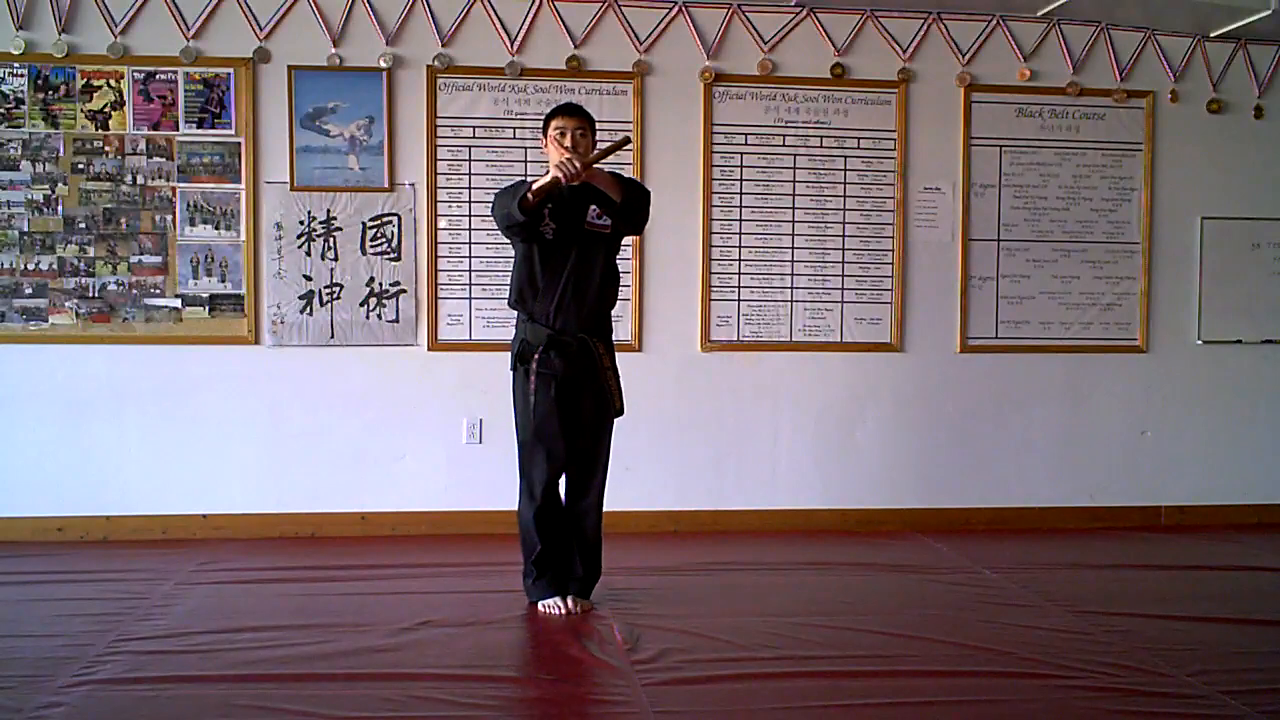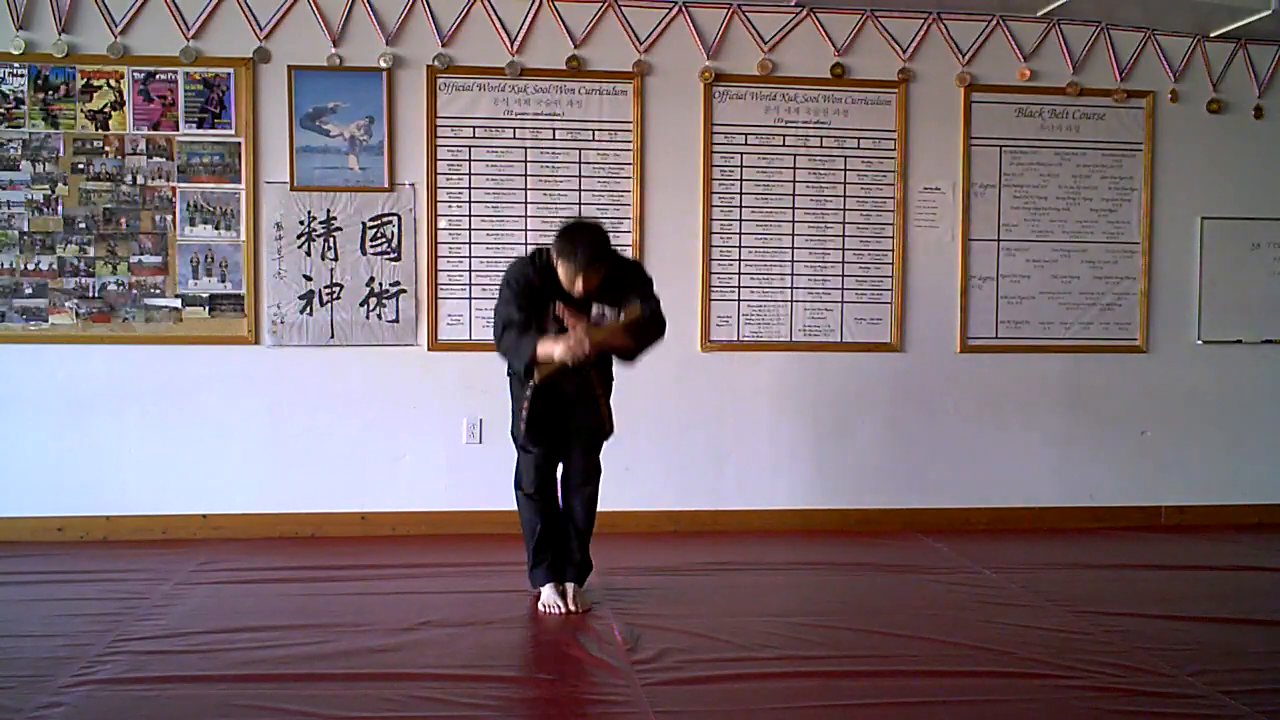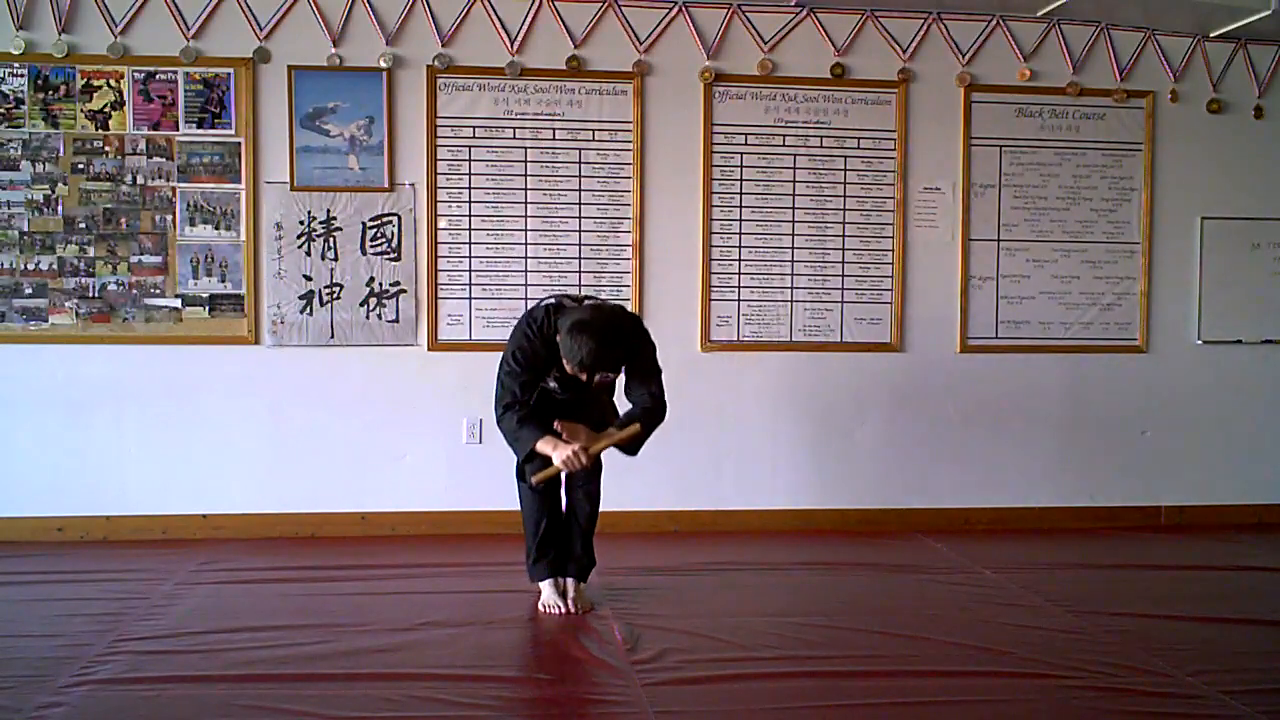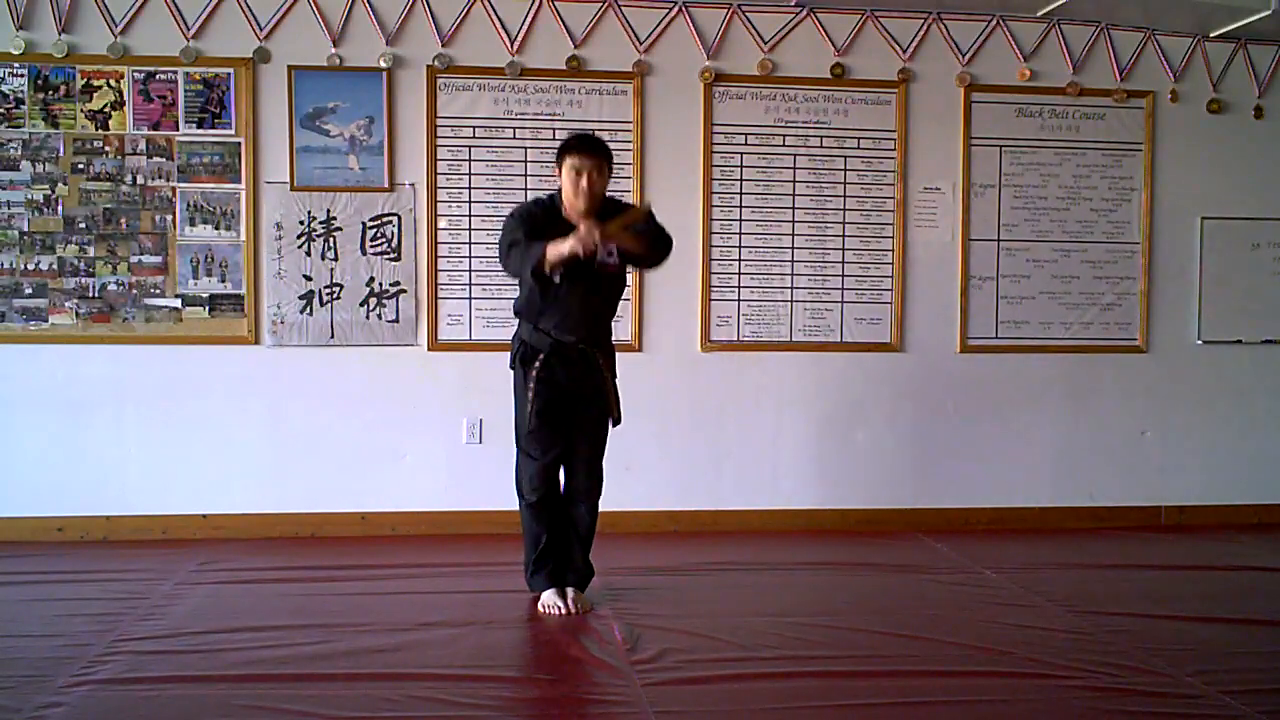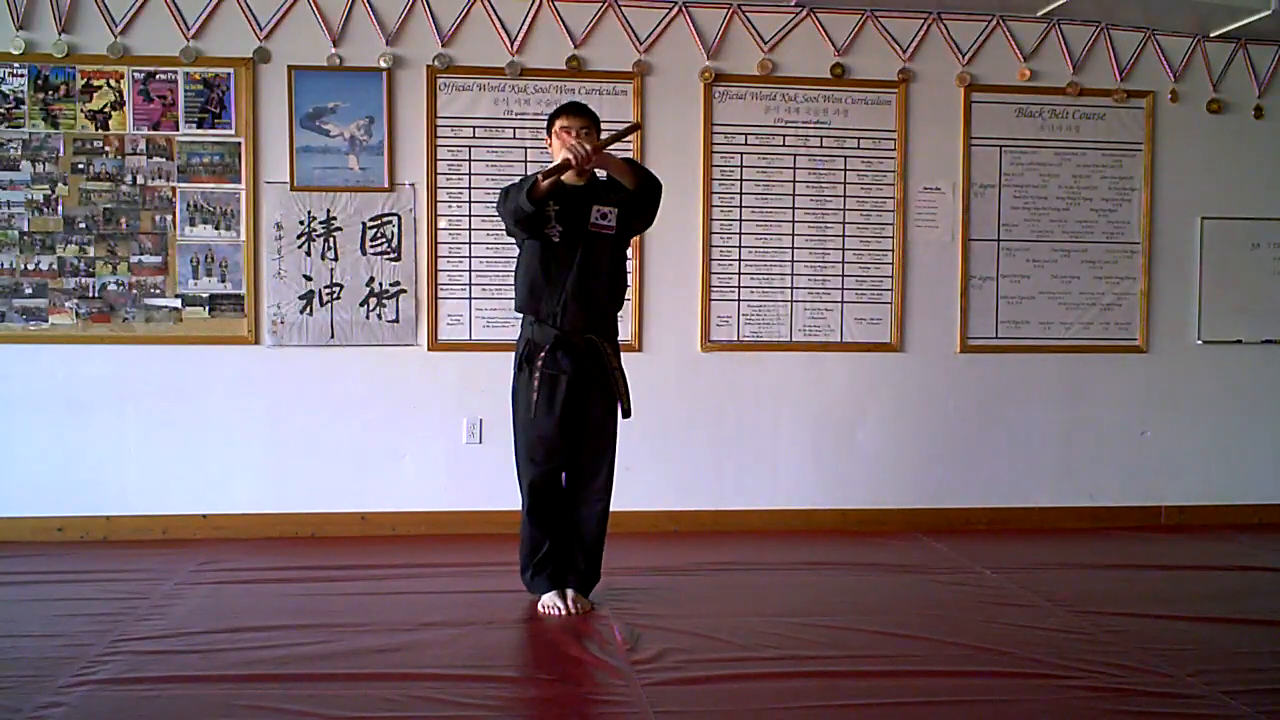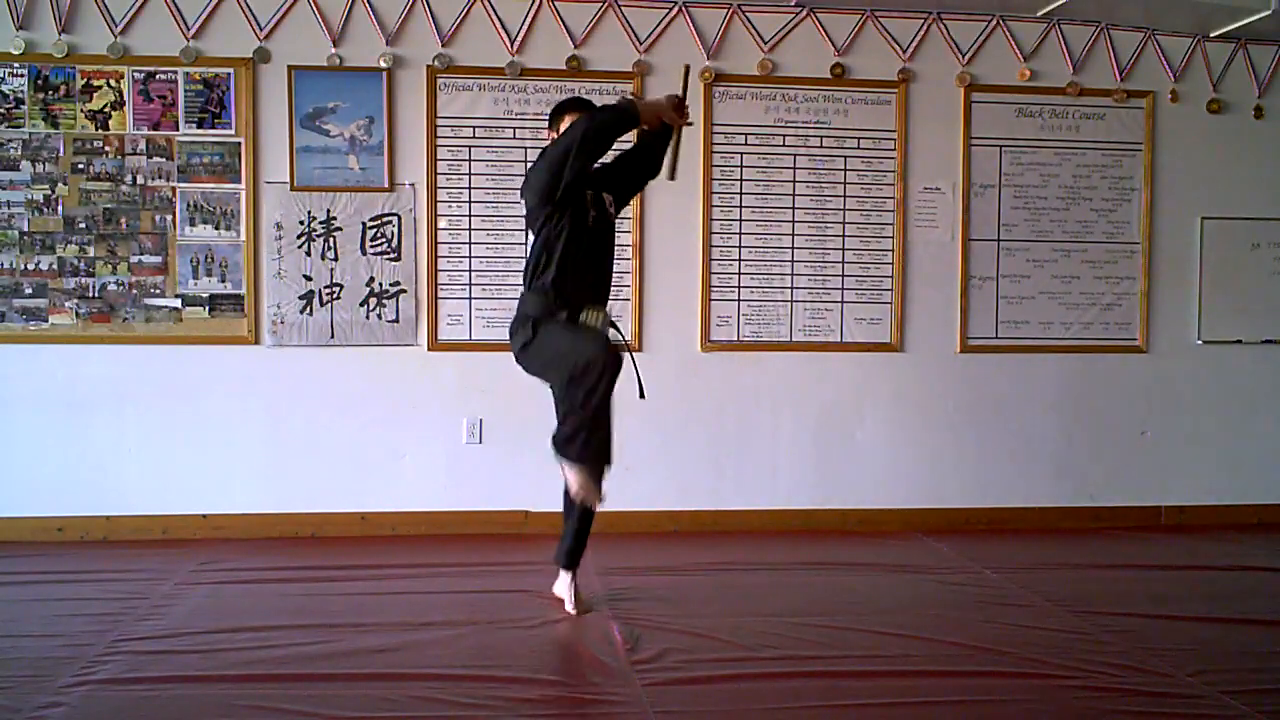
dt=0.5s
person 1, frame 1
left shoulder: (607, 194)
right shoulder: (527, 194)
left elbow: (639, 208)
right elbow: (507, 212)
left wrist: (593, 176)
right wrist: (547, 181)
left hip: (593, 354)
right hip: (539, 352)
left knee: (588, 475)
right knee: (541, 473)
left ankle: (579, 584)
right ankle: (545, 585)
person 1, frame 2
left shoulder: (626, 274)
right shoulder: (526, 273)
left elbow: (651, 325)
right elbow: (508, 336)
left wrist: (599, 336)
right wrist: (552, 346)
left hip: (590, 378)
right hip: (538, 378)
left knee: (582, 476)
right knee: (535, 472)
left ankle: (572, 577)
right ankle: (547, 578)
person 1, frame 3
left shoulder: (630, 336)
right shoulder: (532, 332)
left elbow: (651, 404)
right elbow: (509, 409)
left wrist: (594, 439)
right wrist: (554, 447)
right hip: (541, 397)
left knee: (585, 476)
right knee: (536, 472)
left ankle: (574, 577)
right ankle: (547, 578)
person 1, frame 4
left shoulder: (623, 218)
right shoulder: (530, 216)
left elbow: (657, 246)
right elbow: (516, 255)
left wrist: (609, 237)
right wrist: (565, 246)
left hip: (593, 360)
right hip: (539, 357)
left knee: (585, 477)
right knee: (538, 474)
left ankle: (574, 580)
right ankle: (546, 581)
person 1, frame 5
left shoulder: (615, 200)
right shoulder: (529, 197)
left elbow: (646, 191)
right elbow: (515, 207)
left wrist: (603, 161)
right wrist: (555, 172)
left hip: (597, 355)
right hip: (542, 353)
left knee: (592, 477)
right knee: (540, 475)
left ankle: (578, 582)
right ankle: (547, 583)
person 1, frame 6
left shoulder: (604, 182)
right shoulder: (547, 176)
left elbow: (644, 157)
right elbow: (585, 137)
left wrist: (661, 124)
right wrist: (647, 109)
left hip: (581, 329)
right hip: (542, 327)
left knee: (587, 454)
right knee: (597, 354)
left ankle: (568, 572)
right ankle: (575, 456)
